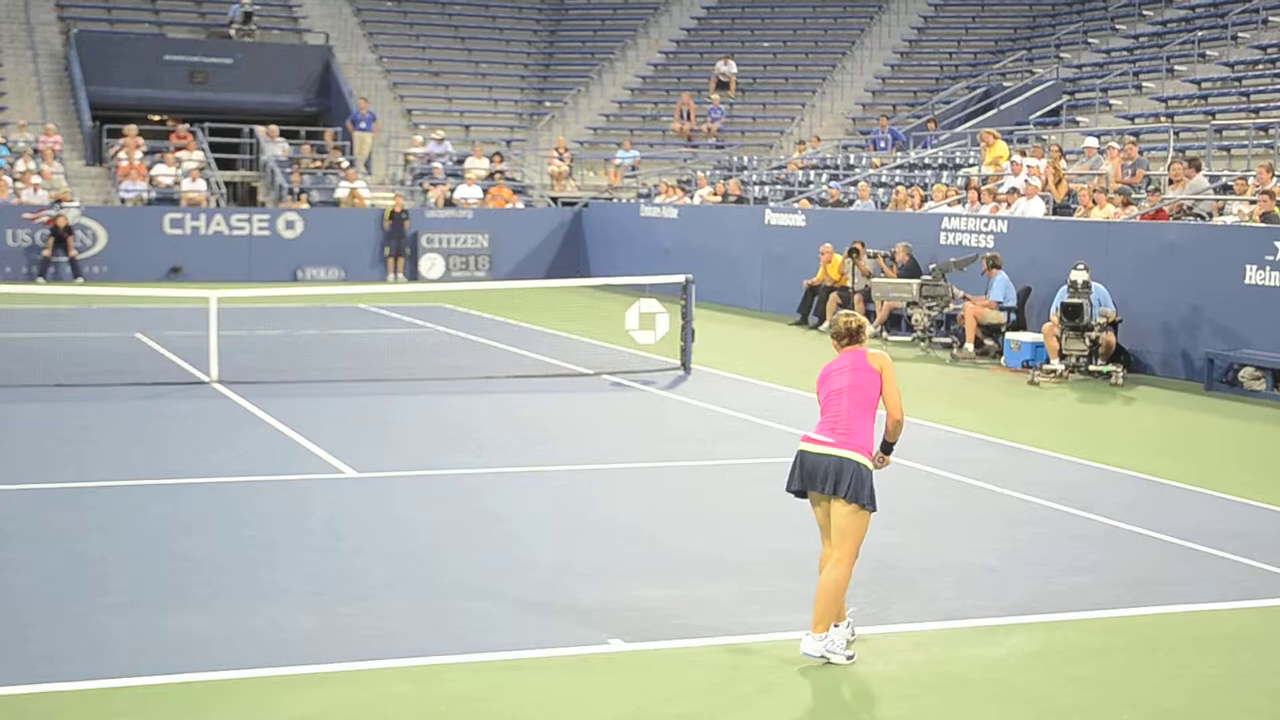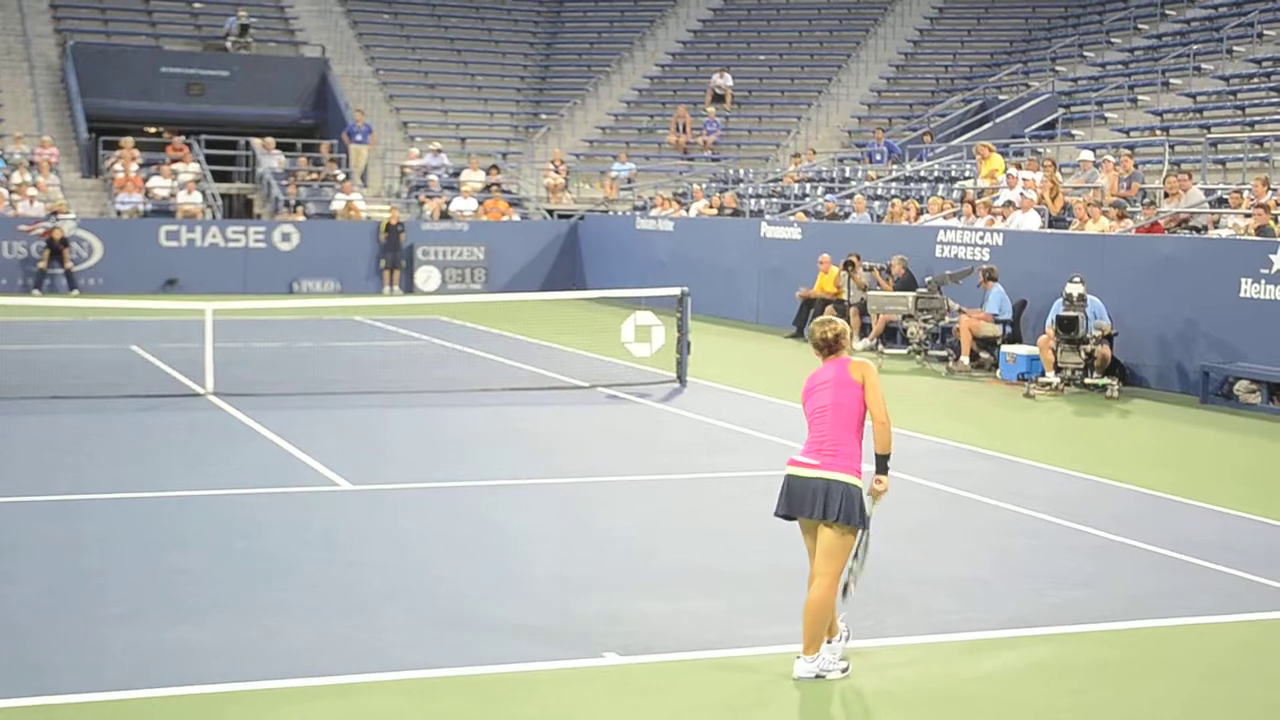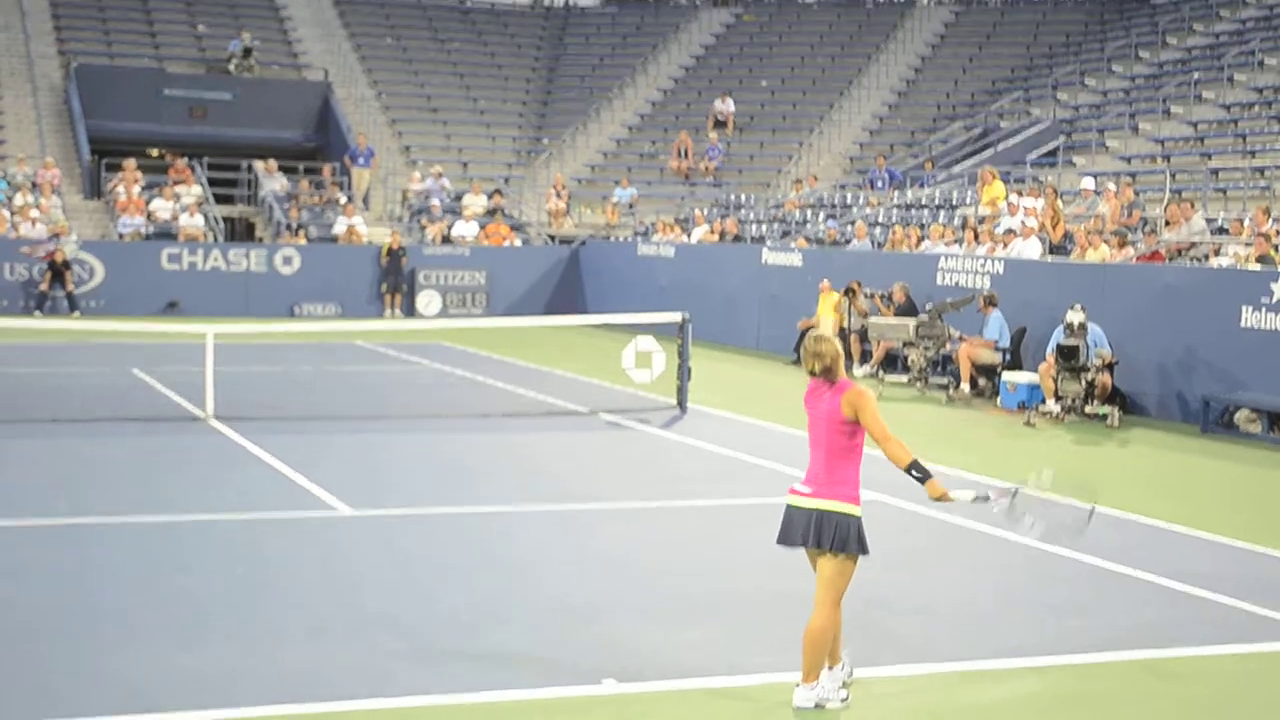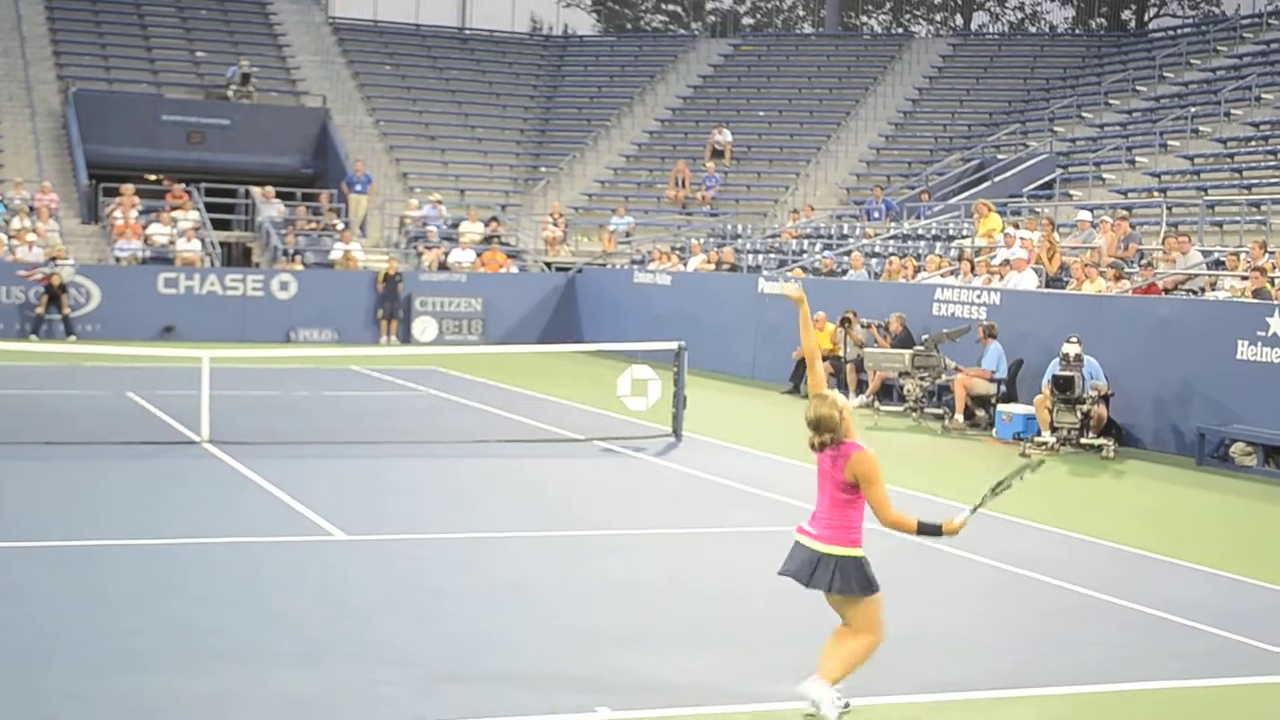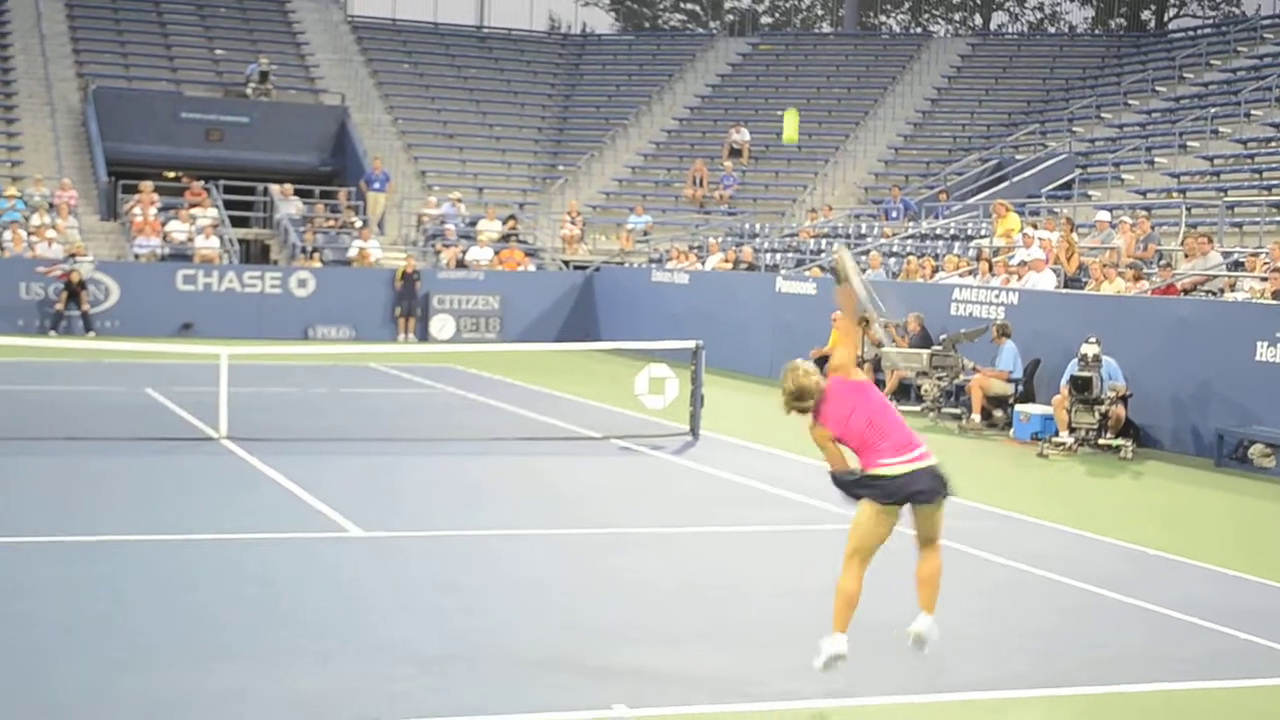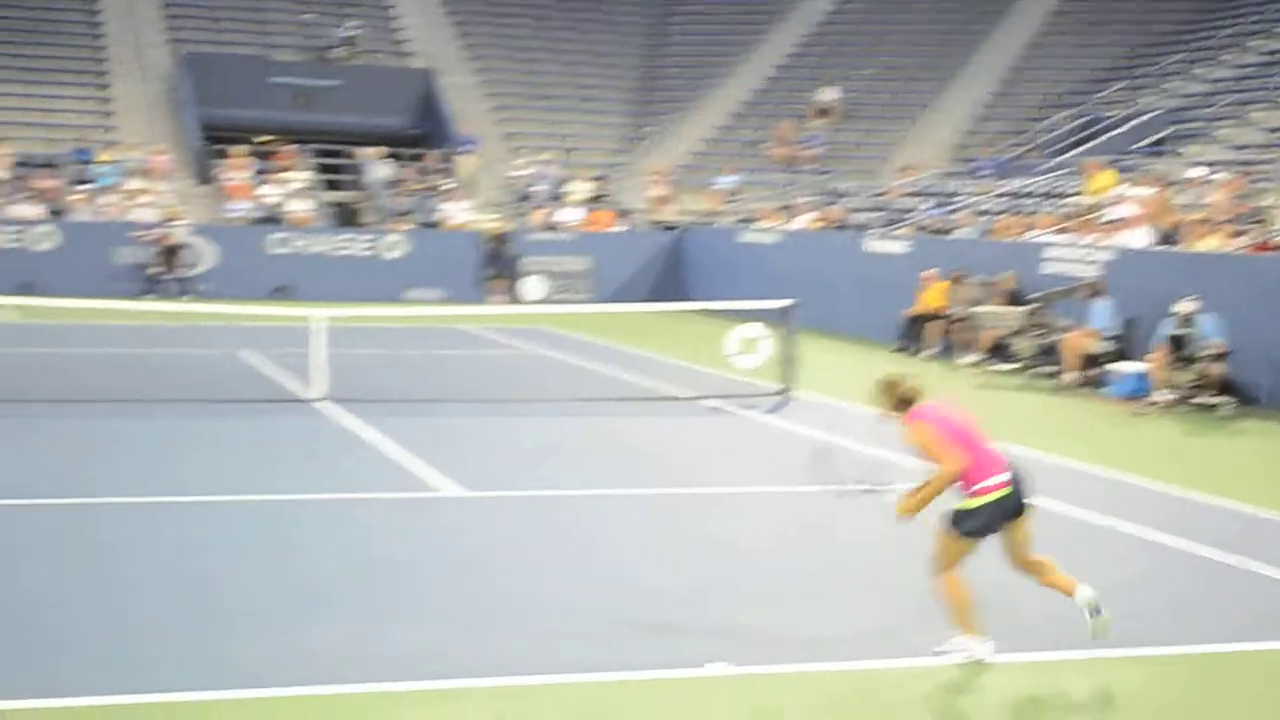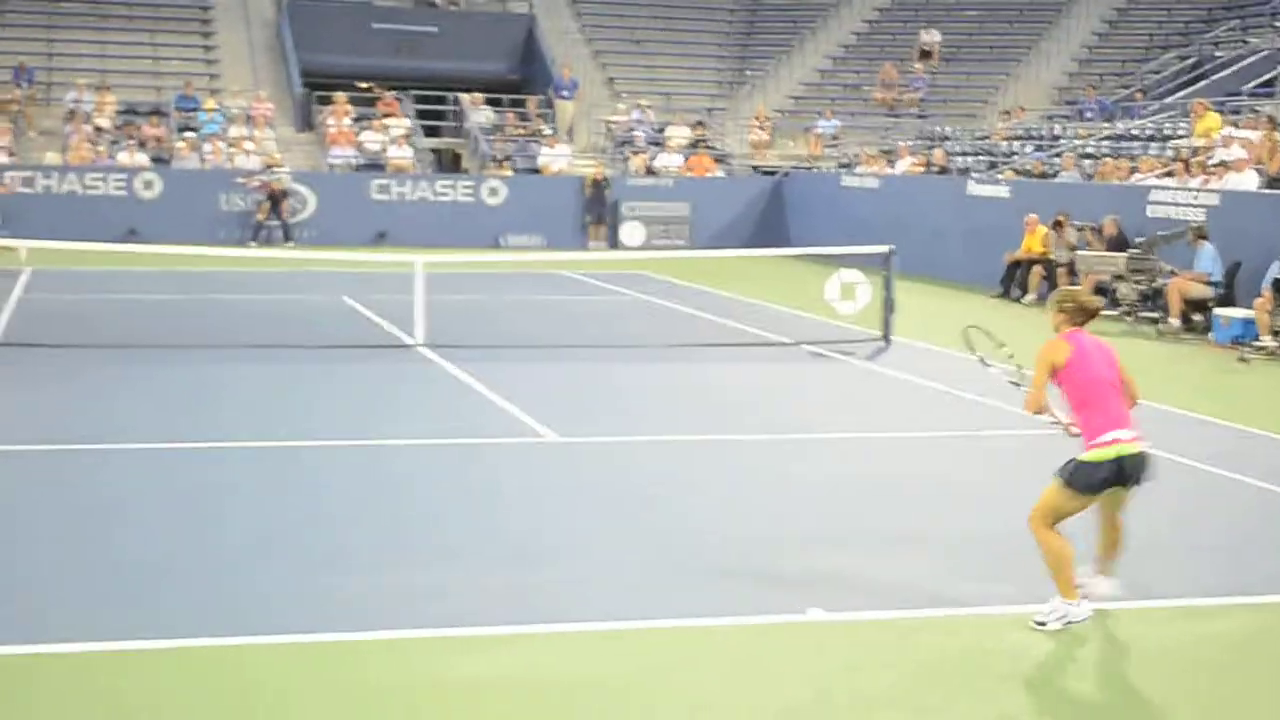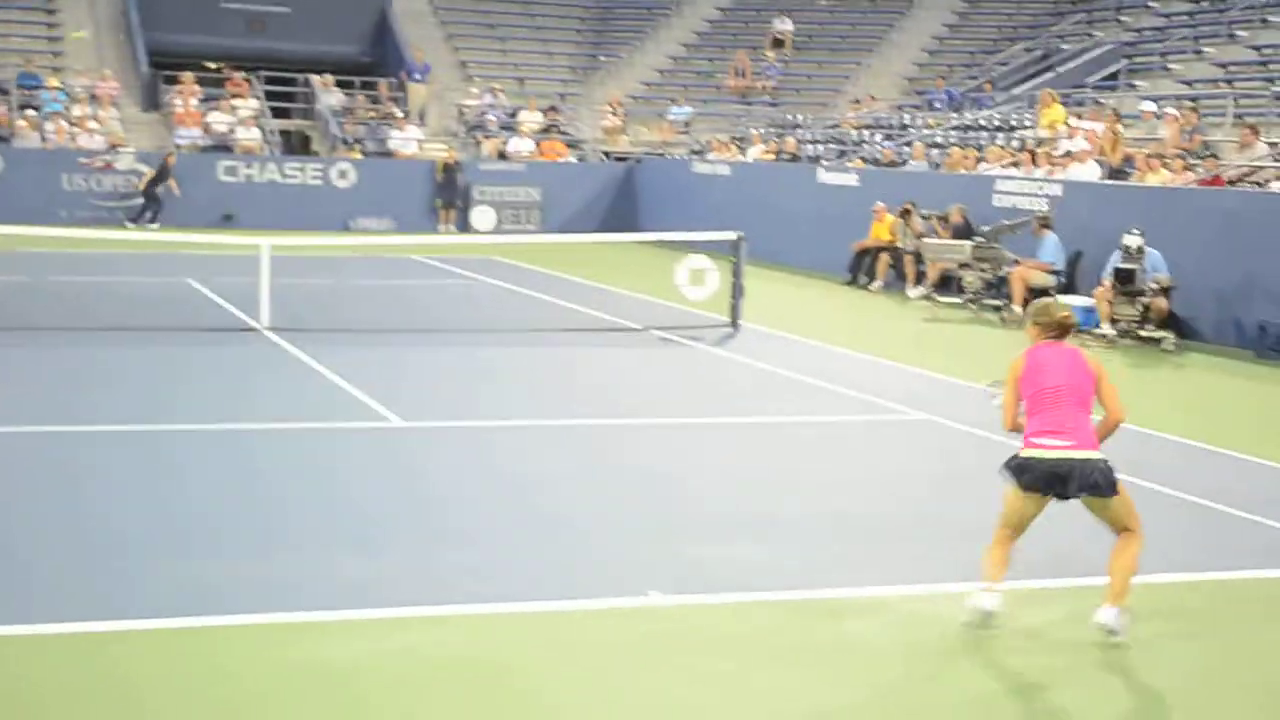
dt=0.5s
person 1, frame 1
left shoulder: (826, 371)
right shoulder: (878, 359)
right elbow: (896, 416)
right wrist: (885, 451)
left hip: (812, 452)
right hip: (848, 462)
left knee: (831, 549)
right knee: (843, 559)
left ankle: (839, 623)
right ankle: (817, 636)
person 1, frame 2
left shoulder: (812, 381)
right shoulder: (862, 368)
right elbow: (880, 420)
right wrist: (882, 471)
left hip: (801, 475)
right hip: (837, 483)
left knee: (821, 571)
right knee: (827, 578)
left ankle: (832, 636)
right ankle: (809, 659)
person 1, frame 3
left shoulder: (813, 391)
right shoulder: (856, 395)
left elbow: (822, 361)
right elbow: (885, 441)
left wrist: (824, 328)
right wrist: (928, 480)
left hip: (804, 504)
right hip: (835, 510)
left knee: (830, 598)
right knee: (826, 605)
left ankle: (834, 667)
right ankle: (809, 688)
person 1, frame 4
left shoulder: (824, 436)
right shoulder: (861, 460)
left elbow: (813, 361)
right elbow: (888, 518)
left wrist: (803, 308)
right wrist: (942, 529)
left hip: (813, 546)
right hip: (840, 556)
left knee: (852, 624)
right knee: (869, 633)
person 1, frame 5
left shoulder: (819, 429)
right shoulder: (842, 376)
left elbow: (842, 472)
right elbow: (848, 324)
left hip: (884, 481)
right hip: (920, 471)
left knee: (853, 560)
right knee: (930, 545)
left ankle: (837, 639)
right ankle: (924, 620)
person 1, frame 6
left shoulder: (915, 428)
right shoulder: (938, 412)
left elbow: (956, 466)
left wrist: (919, 501)
right wrist: (920, 491)
left hip: (985, 496)
right hip: (1006, 482)
left knee: (943, 567)
right knee: (1026, 561)
left ankle: (973, 641)
right ankle: (1079, 592)
person 1, frame 7
left shoulder: (1054, 347)
right shoulder: (1103, 346)
left elbow: (1035, 404)
right elbow: (1131, 397)
left wrist: (1037, 401)
left hip: (1101, 455)
right hip: (1133, 451)
left knee: (1041, 521)
right knee: (1110, 513)
left ankle: (1071, 604)
right ankle: (1101, 578)
person 1, frame 8
left shoulder: (1020, 361)
right shoulder: (1088, 360)
left elbow: (1010, 423)
right elbow: (1116, 415)
left hip: (1036, 459)
right hip: (1086, 463)
left knee: (1006, 535)
right knee: (1131, 532)
left ankle: (988, 592)
right ankle: (1112, 609)
